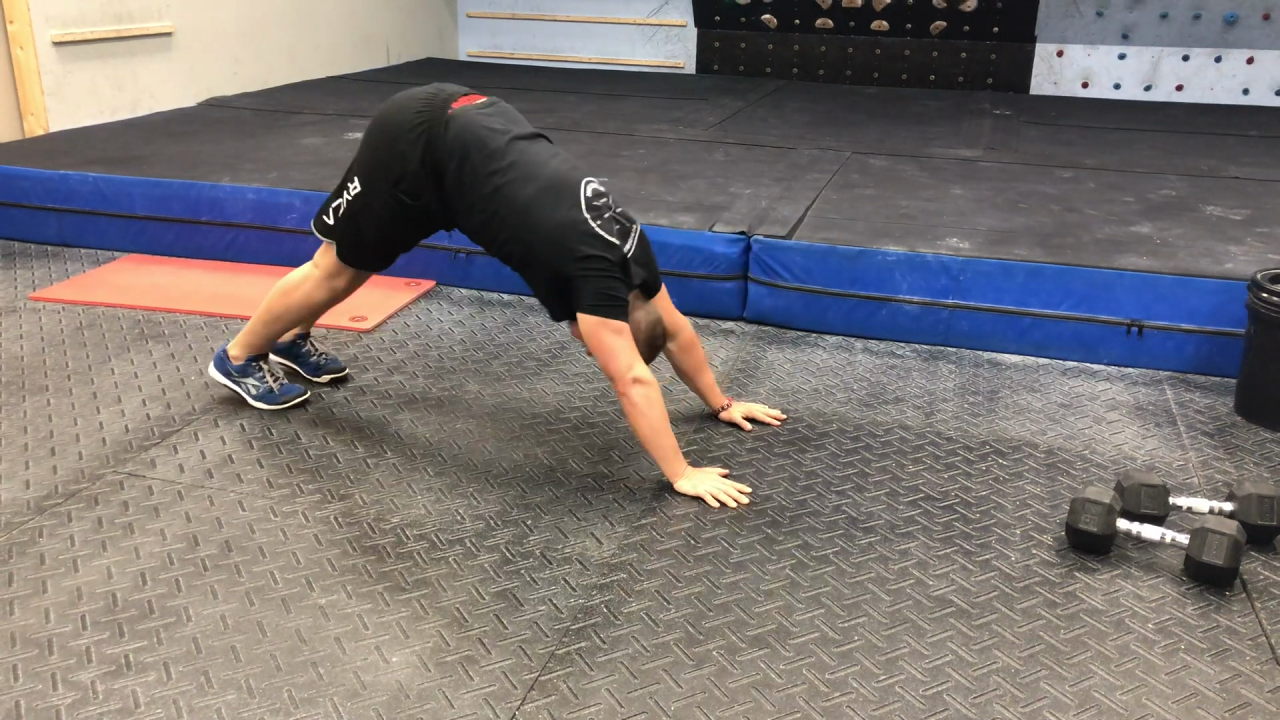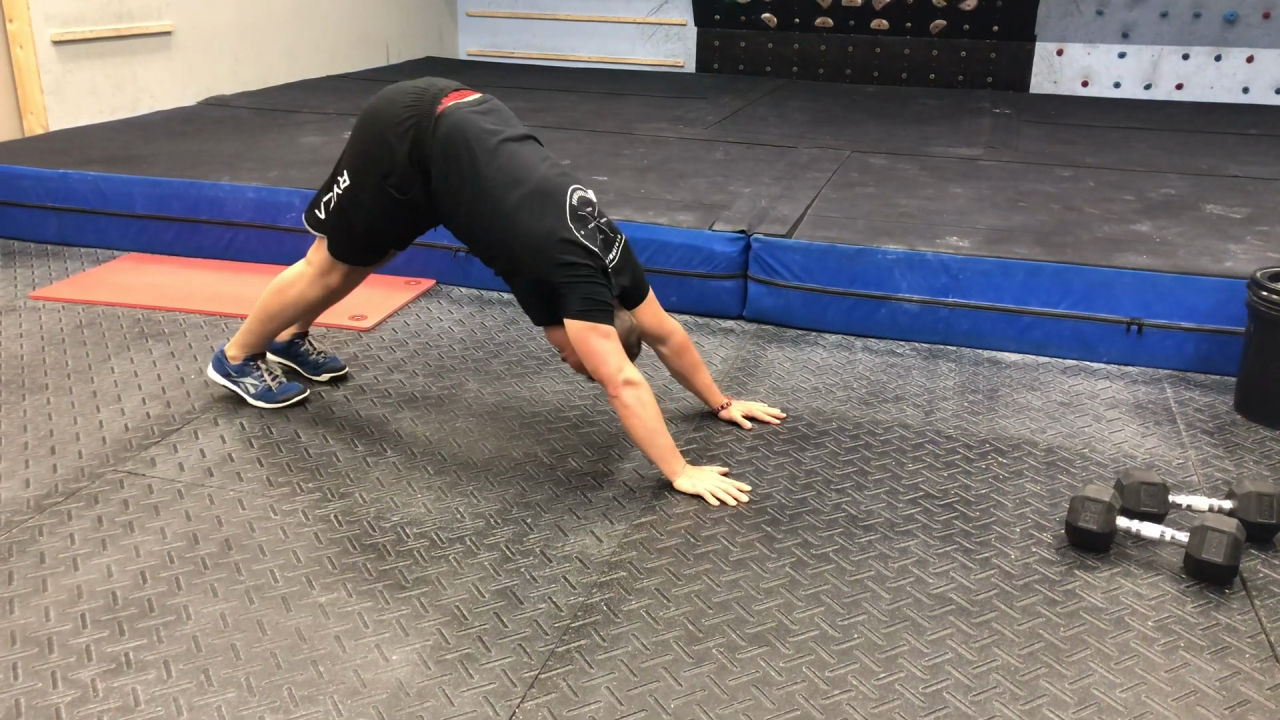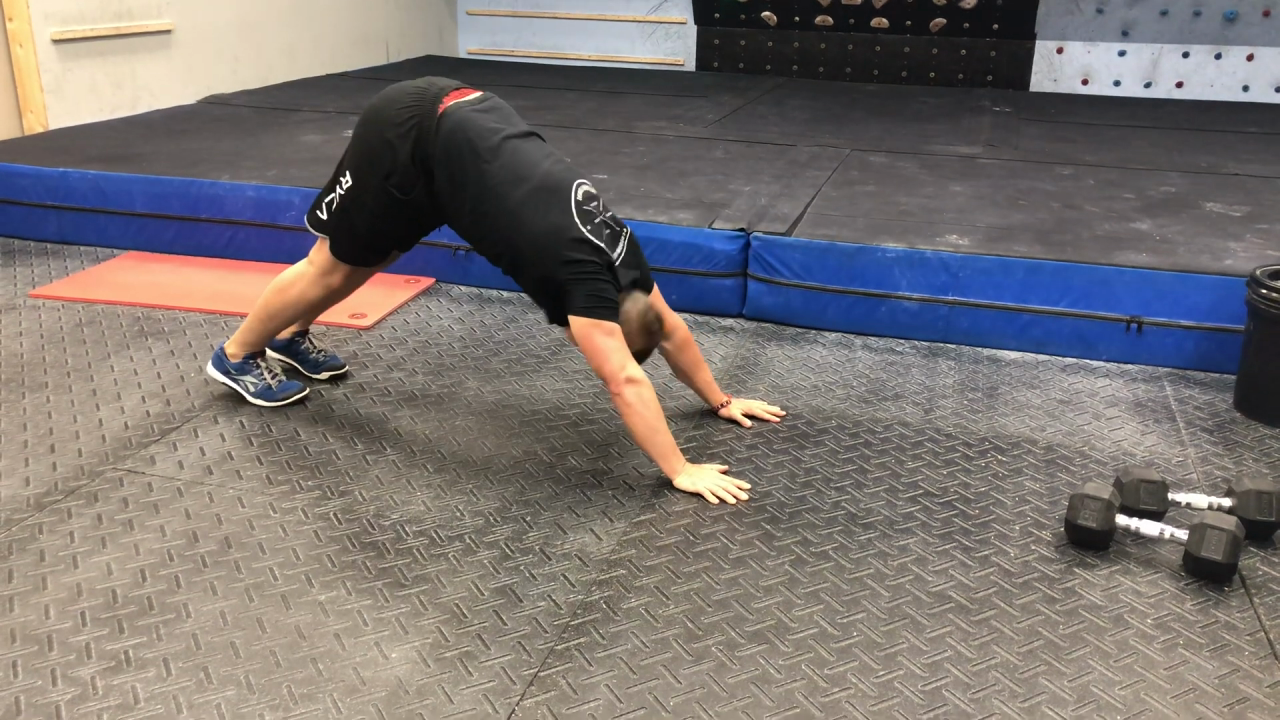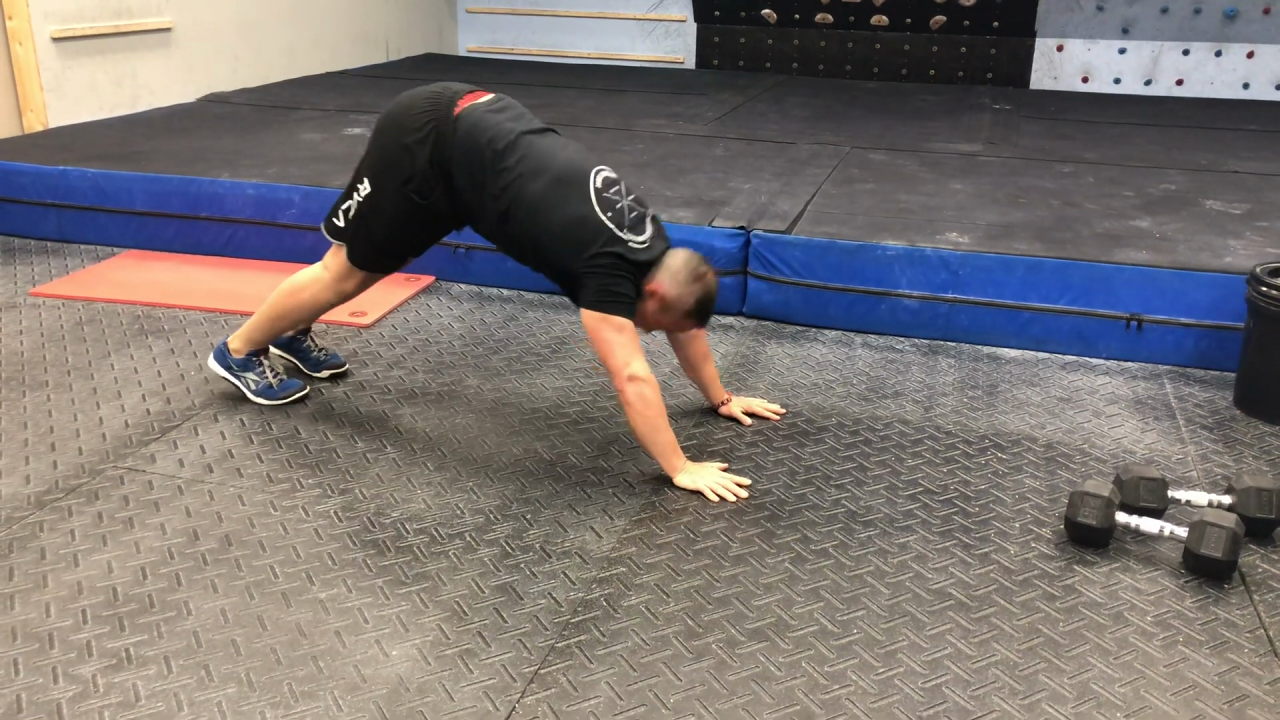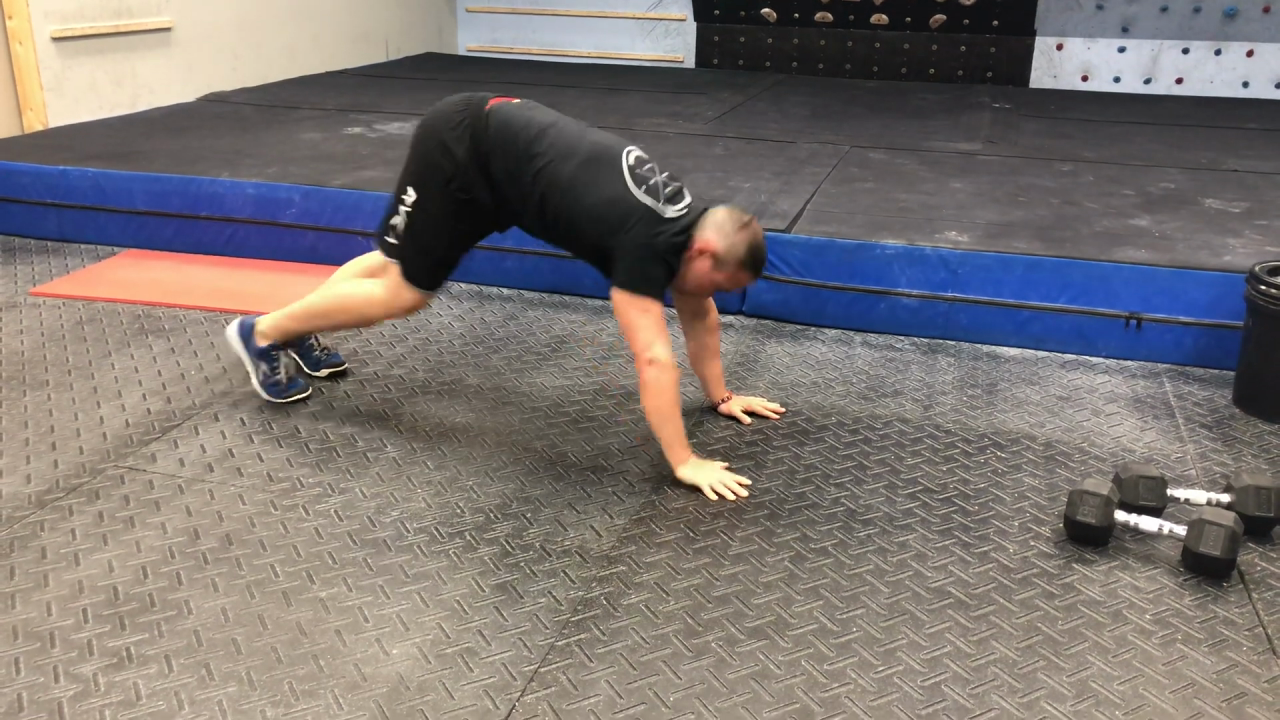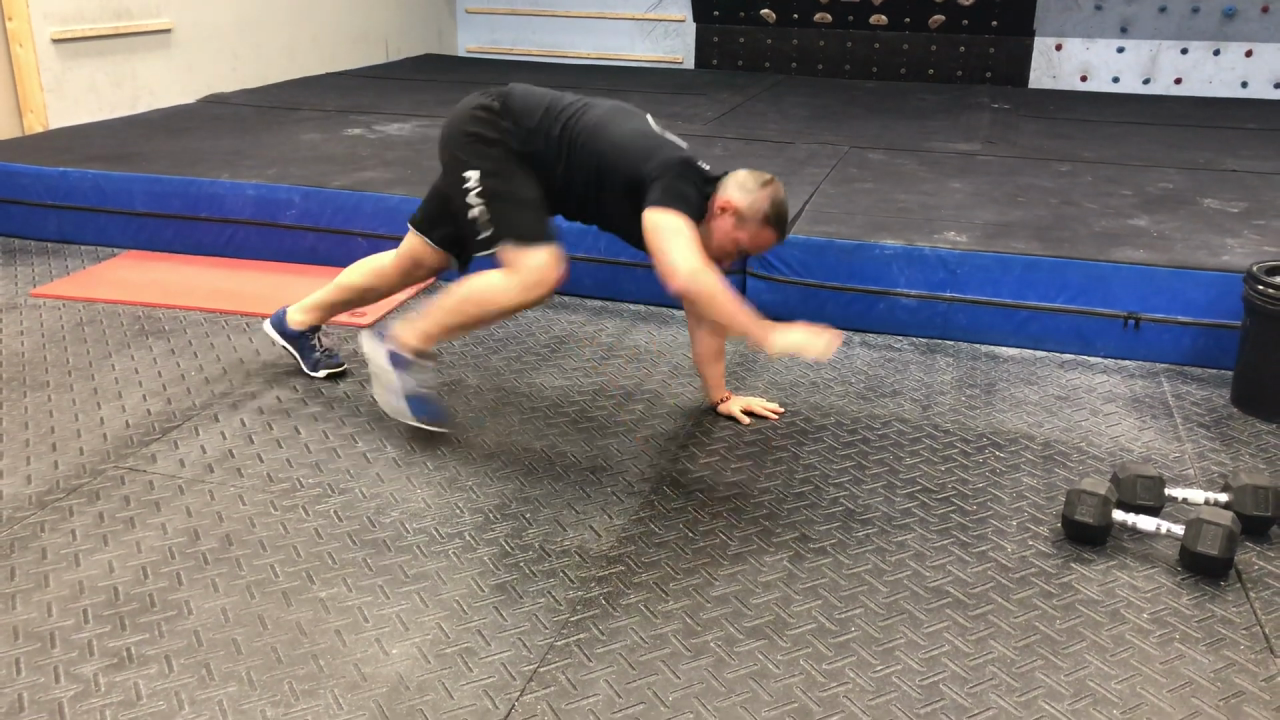
dt=0.2s
person 1, frame 1
left shoulder: (625, 249)
right shoulder: (596, 270)
left elbow: (675, 325)
right elbow: (632, 379)
left wrist: (721, 402)
right wrist: (682, 474)
left hip: (461, 124)
right hip: (420, 139)
left knee: (364, 255)
right knee: (340, 263)
left ankle: (291, 338)
right ankle: (239, 357)
person 1, frame 2
left shoulder: (607, 258)
right shoulder: (578, 275)
left elbow: (664, 332)
right elbow: (623, 382)
left wrist: (720, 402)
right wrist: (681, 473)
left hip: (453, 117)
right hip: (409, 132)
left knee: (366, 256)
right knee: (333, 262)
left ankle: (290, 337)
right ankle: (237, 357)
person 1, frame 3
left shoulder: (615, 255)
right shoulder: (585, 271)
left elbow: (670, 330)
right elbow: (624, 382)
left wrist: (721, 401)
right wrist: (681, 471)
left hip: (455, 116)
right hip: (411, 133)
left knee: (371, 257)
right knee: (335, 263)
left ankle: (291, 336)
right ankle: (237, 355)
person 1, frame 4
left shoulder: (645, 240)
right shoulder: (609, 263)
left elbow: (690, 325)
right elbow: (631, 376)
left wrist: (721, 397)
right wrist: (682, 469)
left hip: (467, 121)
right hip: (426, 143)
left knee: (382, 260)
right knee: (350, 268)
left ankle: (294, 333)
right ankle: (239, 350)
person 1, frame 5
left shoulder: (689, 223)
right shoulder: (647, 238)
left elbow: (699, 314)
right elbow: (653, 357)
left wrist: (721, 395)
right wrist: (685, 462)
left hip: (495, 131)
right hip: (462, 146)
left knee: (399, 263)
right knee: (407, 290)
left ankle: (300, 332)
right ankle: (263, 333)
person 1, frame 6
left shoulder: (714, 201)
right shoulder: (675, 186)
left elbow: (705, 298)
right elbow: (688, 281)
left wrist: (719, 393)
right wrist: (770, 334)
left hip: (509, 146)
right hip: (489, 131)
left knee: (418, 258)
right knee: (538, 271)
left ankle: (298, 322)
right ankle: (404, 346)
